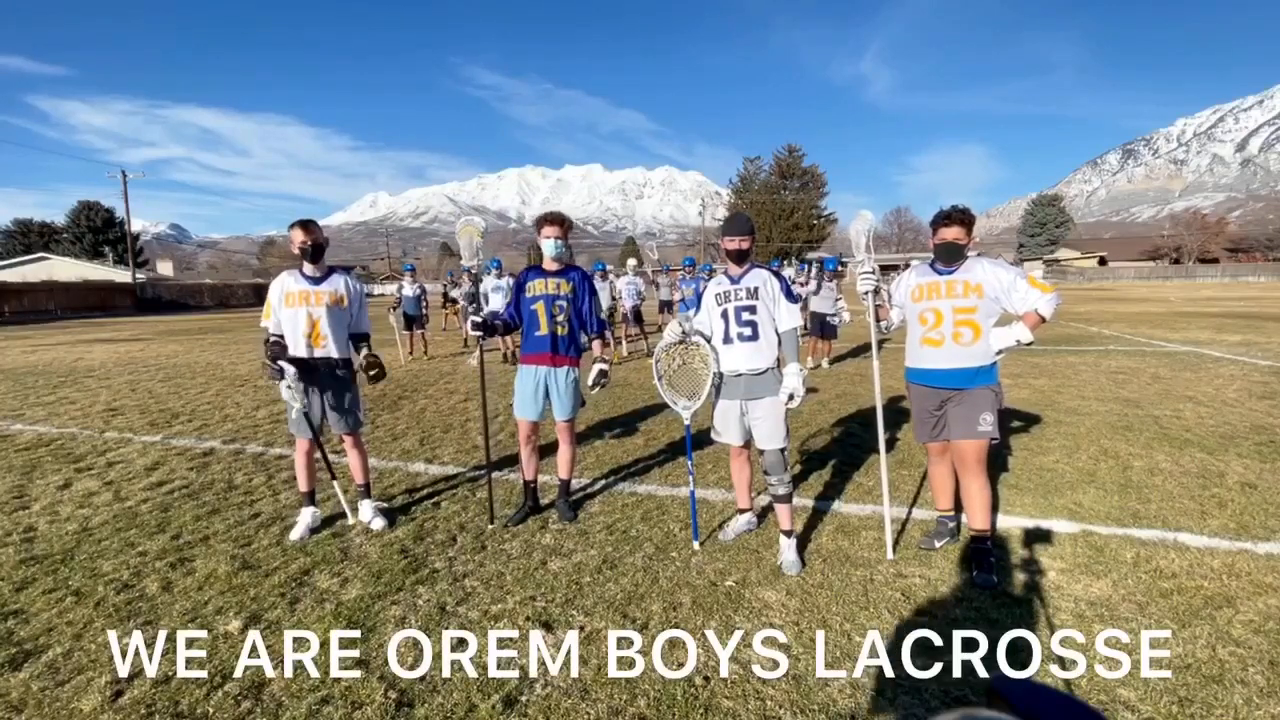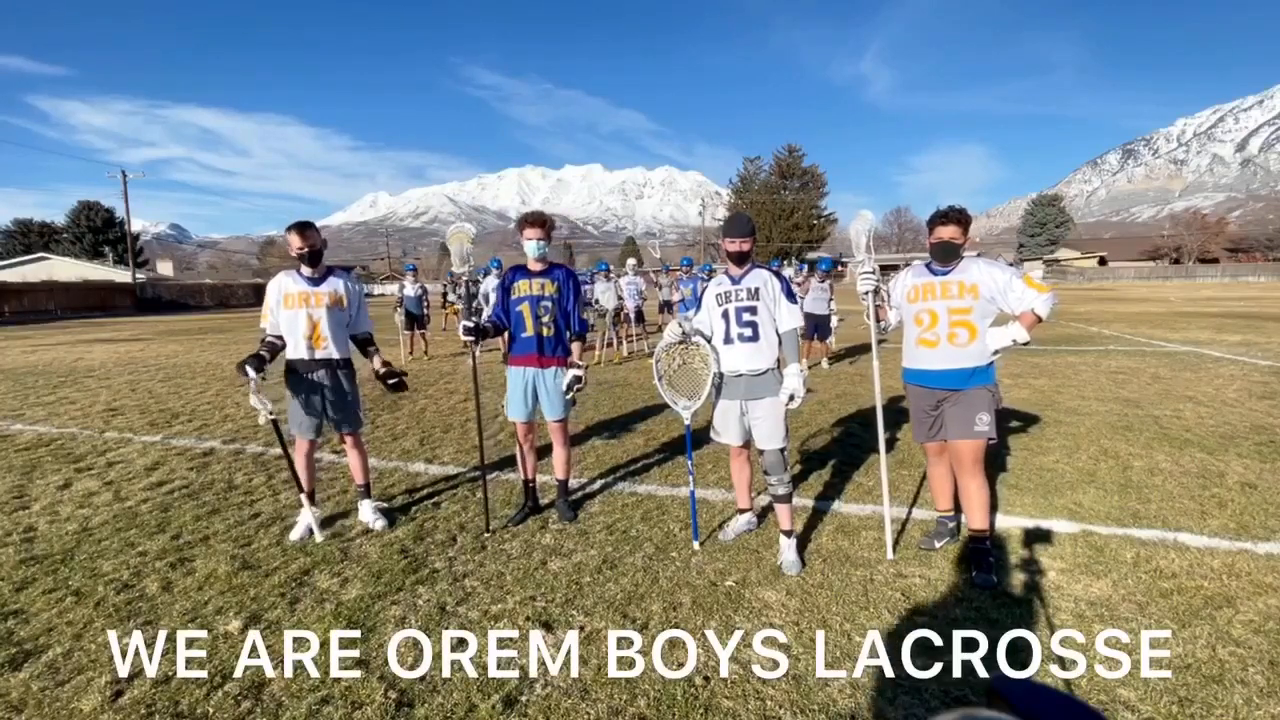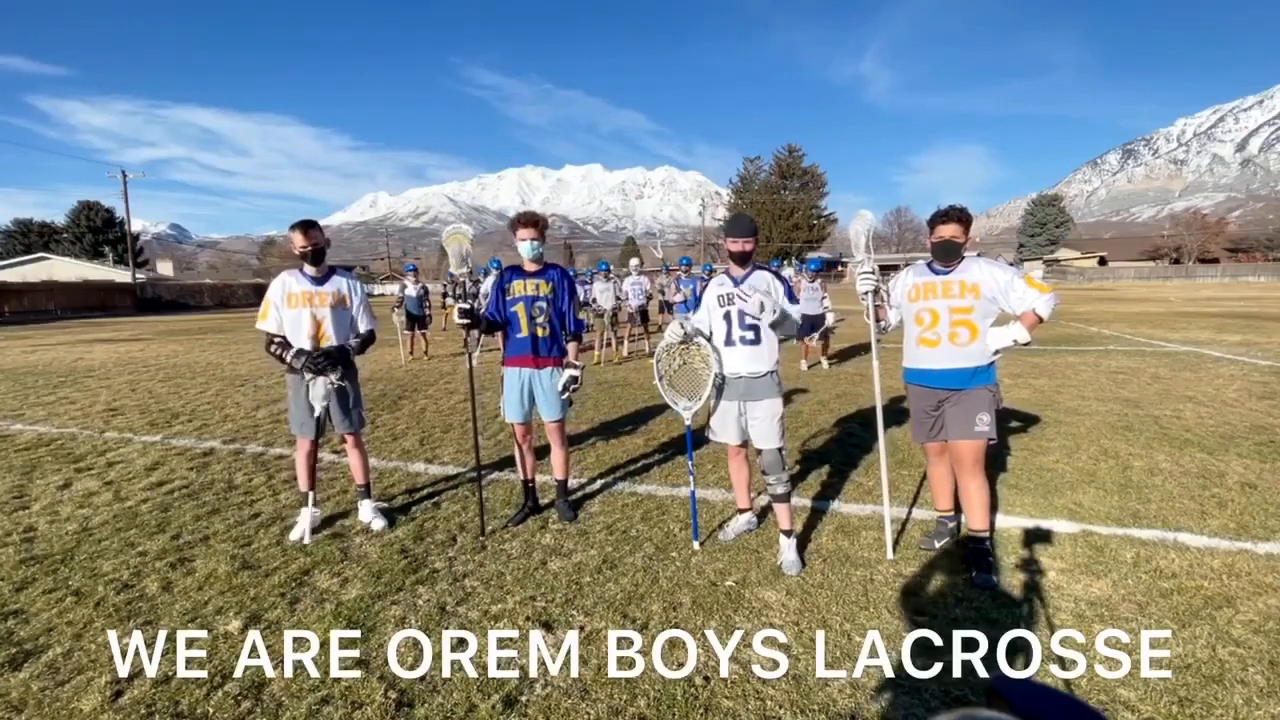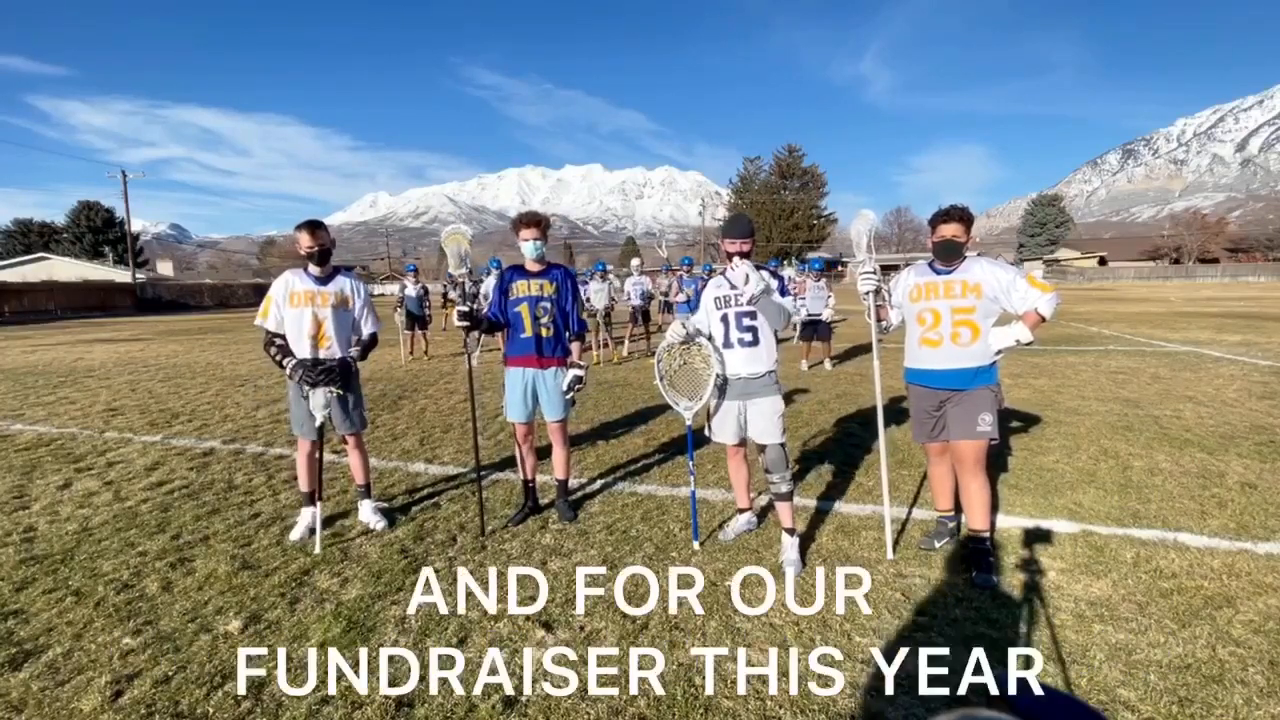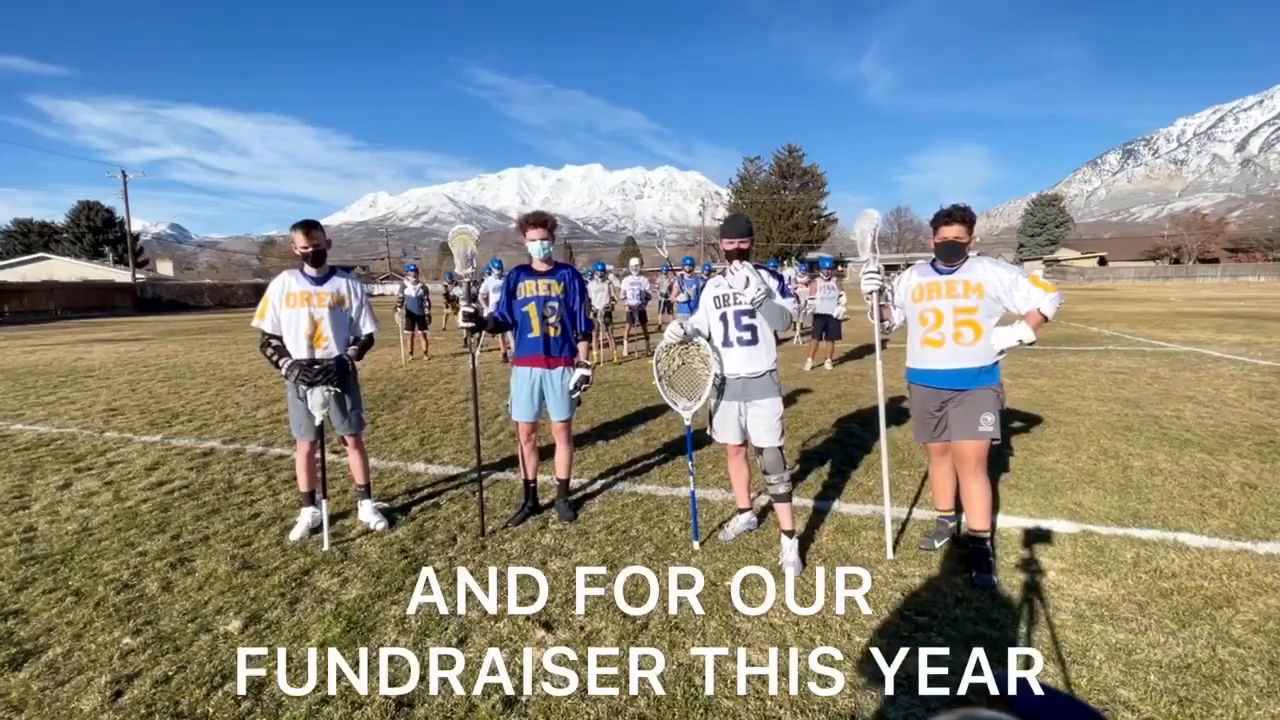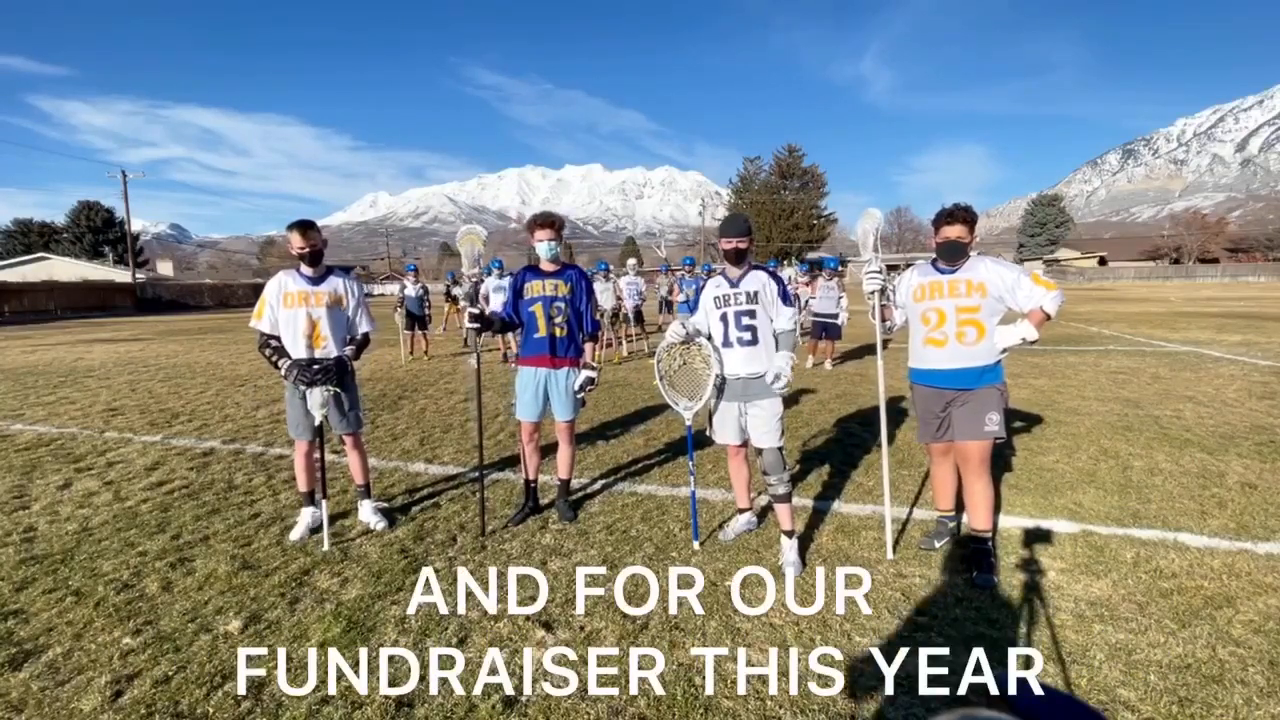
dt=0.5s
person 1, frame 1
left shoulder: (992, 273)
right shoulder: (911, 279)
left elbow: (1045, 297)
right elbow: (887, 319)
left wrist: (1015, 335)
right wrist: (873, 295)
left hip: (974, 383)
right hip: (924, 383)
left knee: (971, 462)
right knee: (937, 453)
left ankle: (981, 547)
right ankle: (946, 523)
person 1, frame 2
left shoulder: (988, 274)
right shoulder: (908, 279)
left elbow: (1041, 297)
right elbow: (885, 319)
left wrist: (1011, 335)
right wrist: (871, 297)
left hip: (971, 383)
right hip: (922, 383)
left knee: (968, 462)
right knee: (936, 454)
left ankle: (980, 546)
right ankle: (947, 523)
person 1, frame 3
left shoulder: (989, 274)
right shoulder: (908, 278)
left elbow: (1043, 297)
right elbow: (885, 318)
left wrist: (1012, 334)
right wrist: (872, 296)
left hip: (972, 383)
right hip: (922, 383)
left knee: (969, 463)
right knee: (936, 453)
left ankle: (980, 545)
right ankle: (946, 523)
person 1, frame 4
left shoulder: (991, 273)
right shoulder: (909, 278)
left elbow: (1044, 296)
right elbow: (886, 318)
left wrist: (1015, 334)
right wrist: (872, 296)
left hip: (974, 383)
right hip: (924, 383)
left knee: (970, 463)
right knee: (937, 454)
left ankle: (981, 545)
right ankle: (946, 522)
person 1, frame 5
left shoulder: (993, 273)
right shoulder: (912, 278)
left elbow: (1047, 296)
right elbow: (888, 319)
left wrist: (1018, 334)
right wrist: (874, 295)
left hip: (976, 383)
right hip: (925, 383)
left knee: (971, 463)
right knee: (938, 454)
left ankle: (981, 546)
right ankle: (946, 522)
person 1, frame 6
left shoulder: (994, 272)
right shoulder: (913, 278)
left elbow: (1049, 294)
right elbow: (890, 319)
left wrist: (1020, 333)
right wrist: (876, 296)
left hip: (979, 383)
right hip: (929, 383)
left knee: (975, 463)
right knee: (939, 454)
left ankle: (982, 547)
right ankle: (946, 522)
person 2, frame 1
left shoulder: (770, 279)
right shoulder: (712, 288)
left elbow: (788, 327)
right elbow: (704, 331)
left wrist: (793, 370)
right wrist: (684, 329)
left hip: (765, 381)
right hip: (728, 383)
left knee: (774, 459)
right knee: (737, 450)
left ankle: (788, 539)
right ankle: (745, 514)
person 2, frame 2
left shoulder: (771, 280)
right shoulder: (713, 288)
left elbow: (788, 328)
right elbow: (704, 330)
left wrist: (794, 371)
right wrist: (683, 328)
left hip: (765, 382)
right hip: (727, 383)
left knee: (774, 459)
right knee: (737, 450)
left ankle: (787, 539)
right ankle: (745, 514)
person 2, frame 3
left shoulder: (772, 280)
right shoulder: (714, 287)
left elbow: (793, 325)
right elbow: (703, 325)
left wrist: (770, 313)
right wrist: (683, 327)
left hip: (763, 382)
right hip: (726, 382)
left knee: (772, 458)
right knee: (735, 449)
left ankle: (787, 539)
right ankle: (745, 514)
person 2, frame 4
left shoulder: (769, 279)
right shoulder: (712, 287)
left elbow: (782, 320)
right elbow: (703, 326)
left wrist: (754, 287)
right wrist: (683, 328)
left hip: (762, 383)
right hip: (726, 382)
left knee: (774, 456)
right knee: (734, 449)
left ankle: (789, 538)
right ankle: (745, 514)
person 2, frame 5
left shoulder: (767, 278)
right shoulder: (711, 287)
left elbow: (785, 319)
right elbow: (702, 325)
left wrist: (754, 291)
right wrist: (682, 328)
left hip: (762, 381)
right hip: (726, 383)
left knee: (772, 458)
right knee: (735, 450)
left ankle: (789, 539)
right ankle: (745, 514)
person 2, frame 6
left shoulder: (768, 280)
right shoulder: (711, 287)
left elbow: (787, 325)
right elbow: (702, 326)
left wrist: (785, 359)
right wrist: (683, 329)
left hip: (762, 383)
right hip: (725, 383)
left knee: (772, 458)
right knee: (734, 450)
left ankle: (788, 539)
right ankle: (745, 514)
person 3, frame 1
left shoulder: (347, 284)
right shoulder: (282, 284)
left elbow: (359, 333)
right elbow: (275, 335)
left wrist: (368, 359)
right wrist: (274, 358)
left hip: (339, 371)
right hip: (300, 373)
left knee: (351, 437)
right knee: (304, 442)
left ankle: (366, 503)
right ankle: (308, 511)
person 3, frame 2
left shoulder: (346, 284)
right shoulder: (280, 285)
left elbow: (361, 334)
right elbow: (274, 335)
left wrist: (379, 363)
right wrist: (259, 358)
left hip: (339, 370)
right hip: (300, 374)
left knee: (351, 438)
right knee: (304, 443)
left ankle: (366, 503)
right ankle: (308, 511)
person 3, frame 3
left shoulder: (348, 283)
right shoulder: (283, 284)
left elbow: (368, 333)
right elbow: (272, 339)
left wrist: (344, 352)
right wrist: (296, 357)
left hip: (342, 372)
right hip: (302, 375)
left knee: (353, 438)
right knee: (305, 443)
left ankle: (366, 504)
right ankle: (308, 510)
person 3, frame 4
left shoulder: (352, 285)
right shoulder: (286, 283)
left elbow: (369, 336)
right elbow: (271, 338)
left wrist: (347, 362)
right wrist: (294, 367)
left hip: (342, 375)
right hip: (303, 378)
left knee: (353, 439)
right knee: (306, 444)
left ankle: (366, 504)
right ankle: (308, 511)
person 3, frame 5
left shoulder: (349, 284)
right shoulder: (282, 285)
left elbow: (366, 336)
right elbow: (268, 339)
left wrist: (345, 361)
right wrist: (289, 367)
left hip: (340, 375)
right hip: (301, 379)
left knee: (354, 439)
right knee: (306, 445)
left ankle: (366, 504)
right ankle: (309, 511)
person 3, frame 6
left shoulder: (346, 284)
right shoulder: (279, 285)
left elbow: (362, 334)
right elbow: (266, 340)
left wrist: (343, 361)
right wrist: (288, 367)
left hip: (338, 374)
right hip: (299, 378)
left knee: (352, 439)
right knee: (304, 444)
left ankle: (366, 504)
right ankle: (308, 511)
person 4, frame 1
left shoulder: (578, 277)
right shoulder: (526, 277)
left elbow: (593, 323)
right elbow: (512, 319)
left wrist: (600, 360)
right wrist: (489, 327)
left hip: (565, 364)
right hip: (530, 364)
left knee: (565, 432)
right knee: (526, 434)
left ankle: (564, 497)
right ankle: (530, 499)
person 4, frame 2
left shoulder: (564, 276)
right shoulder: (511, 277)
left elbow: (577, 325)
right elbow: (500, 321)
left wrist: (577, 364)
right wrist: (481, 330)
left hip: (554, 365)
right hip: (519, 365)
left knee: (559, 432)
right knee: (523, 434)
left ankle: (562, 497)
right ankle: (530, 499)
person 4, frame 3
left shoulder: (558, 276)
right shoulder: (506, 278)
left elbow: (572, 325)
right elbow: (494, 321)
left wrist: (573, 364)
right wrist: (475, 320)
left hip: (550, 365)
right hip: (515, 366)
left knee: (556, 432)
right knee: (521, 435)
left ankle: (562, 498)
right ankle: (530, 499)
person 4, frame 4
left shoulder: (561, 276)
right shoulder: (508, 277)
left elbow: (576, 326)
right elbow: (496, 321)
left wrist: (577, 364)
right wrist: (475, 320)
left hip: (554, 366)
right hip: (518, 366)
left knee: (558, 432)
right knee: (523, 435)
left ankle: (562, 498)
right ankle: (529, 499)
person 4, frame 5
left shoulder: (569, 276)
right shoulder: (516, 278)
left elbow: (583, 325)
right elbow: (503, 321)
left wrist: (584, 364)
right wrist: (480, 321)
left hip: (561, 365)
right hip: (525, 366)
left knee: (562, 432)
right knee: (526, 435)
left ankle: (562, 497)
right ankle: (530, 499)
person 4, frame 6
left shoulder: (575, 276)
right shoulder: (523, 278)
left elbow: (589, 326)
right elbow: (510, 320)
left wrist: (589, 365)
right wrist: (486, 322)
left hip: (566, 366)
right hip: (530, 365)
left knee: (565, 432)
right knee: (529, 434)
left ankle: (563, 497)
right ankle: (530, 499)
